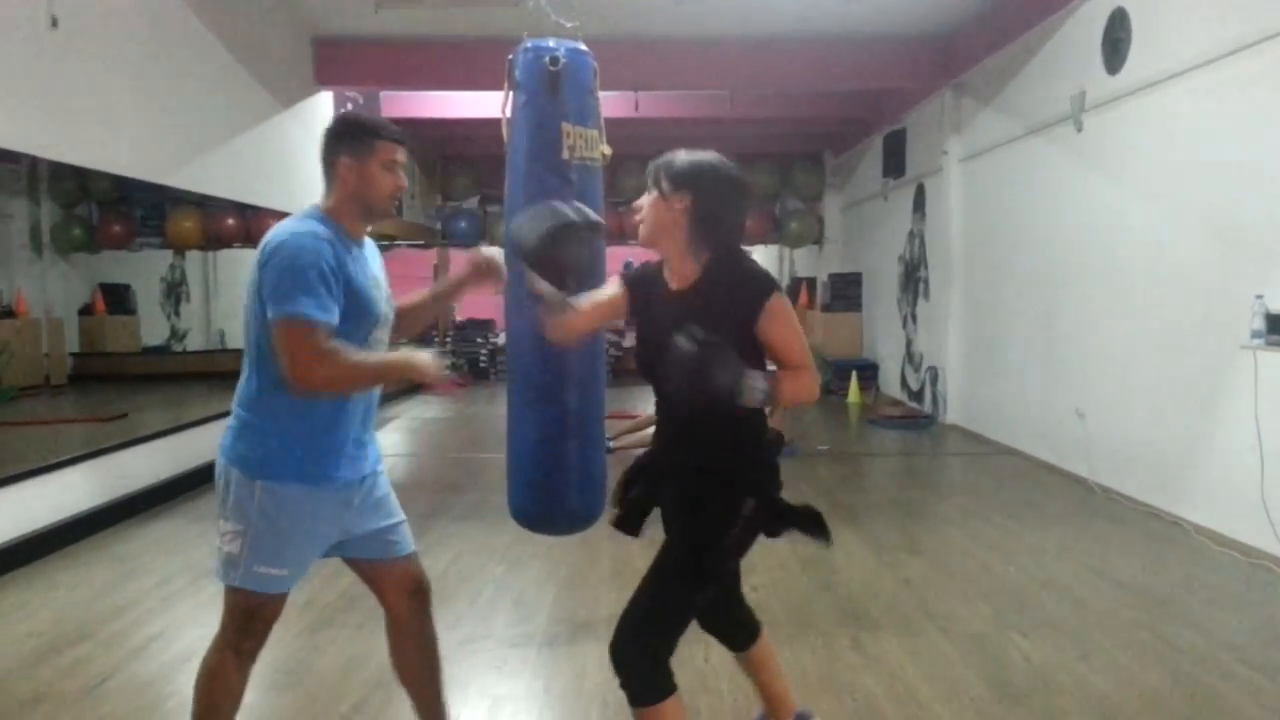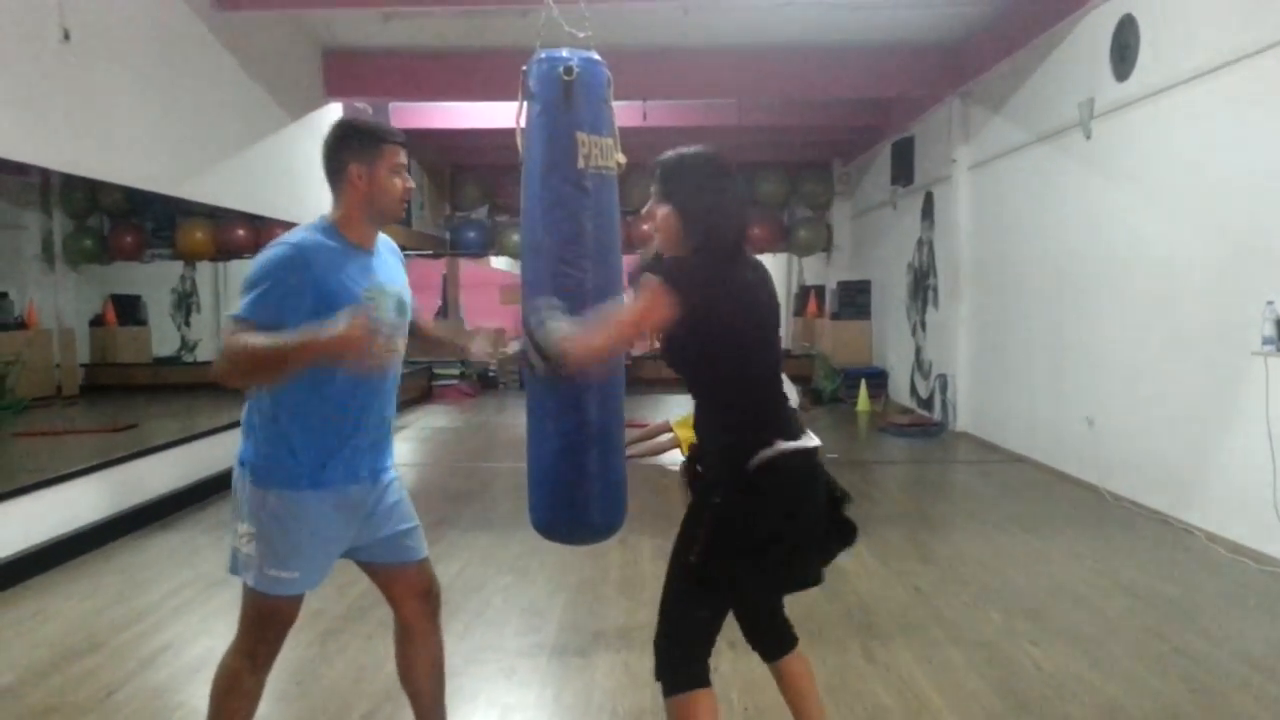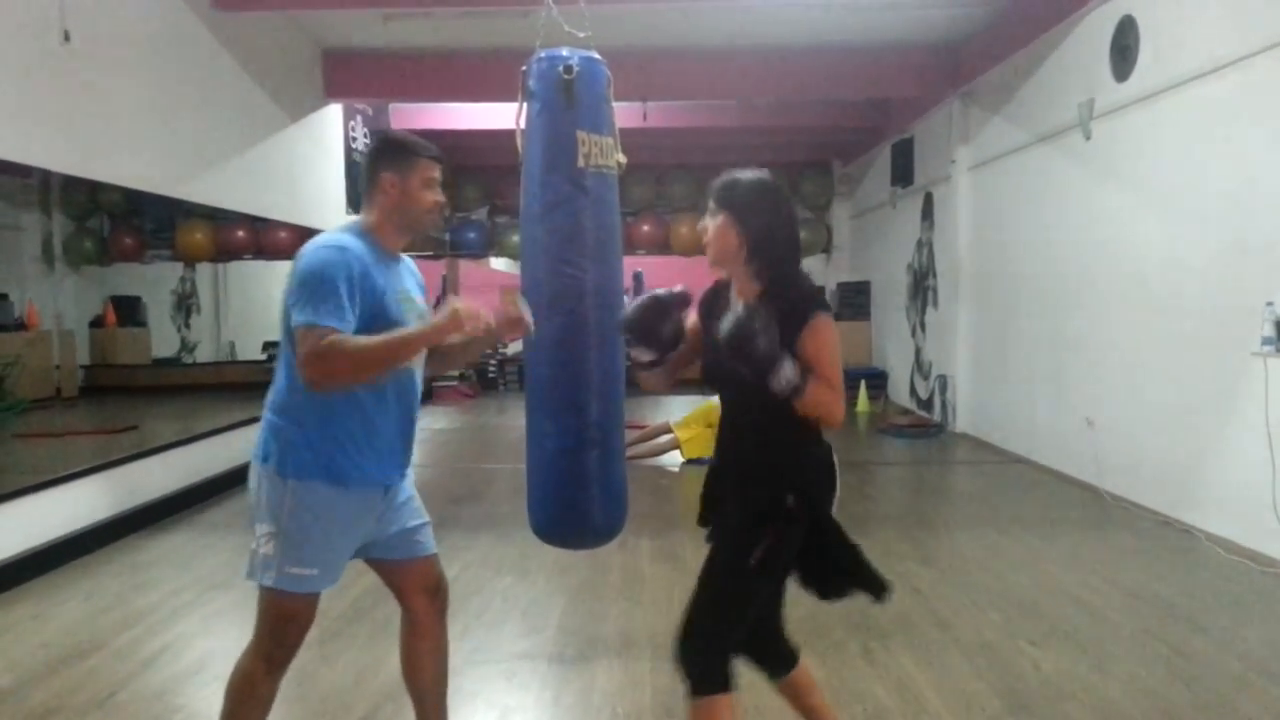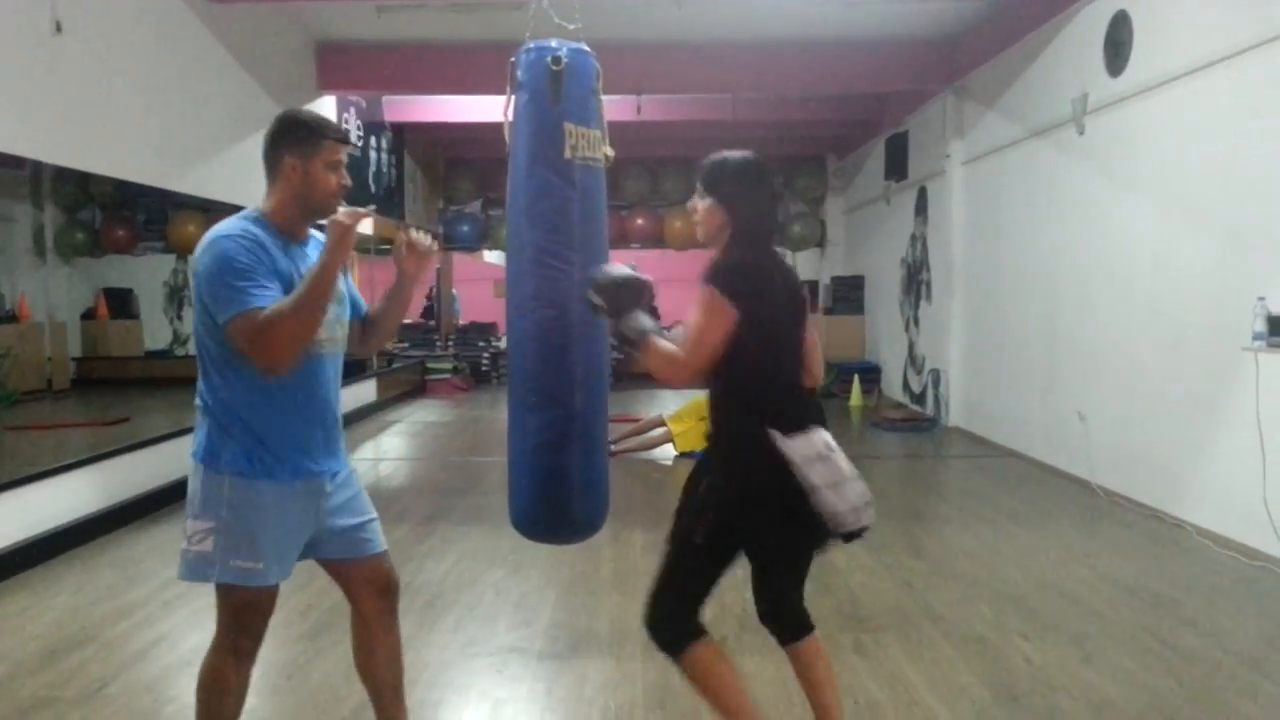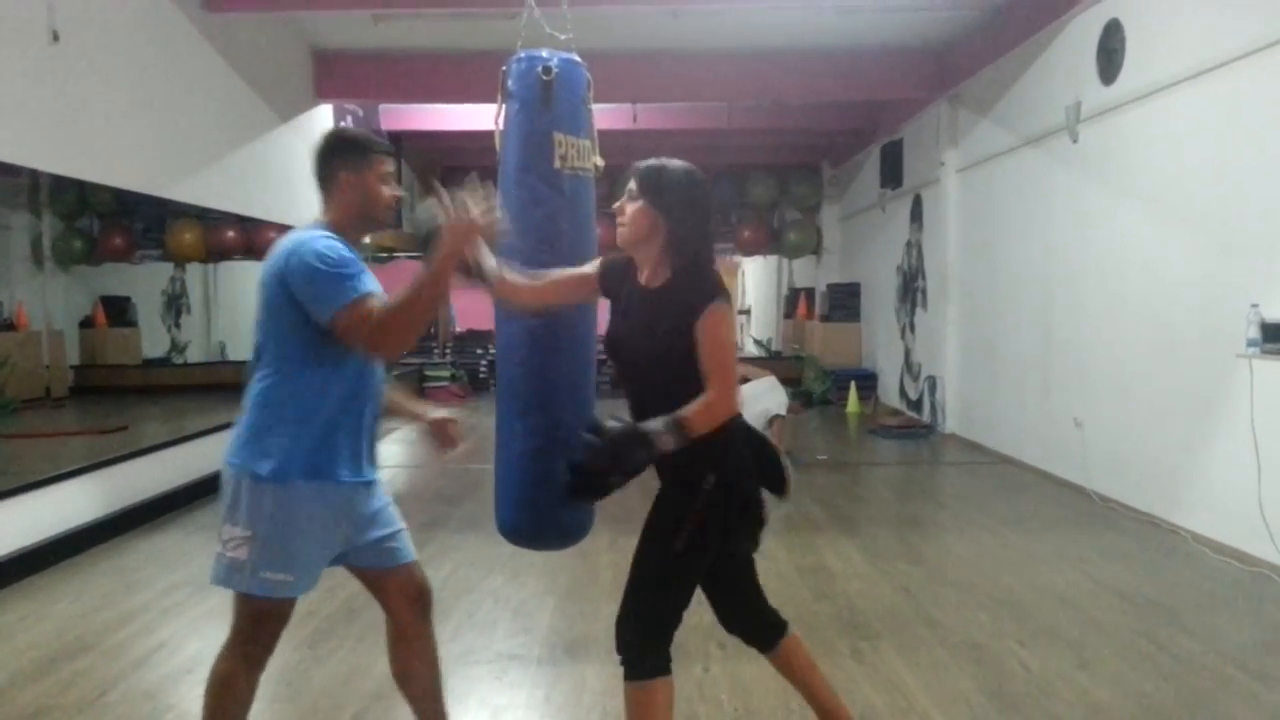
dt=0.5s
person 1, frame 1
left shoulder: (363, 247)
right shoulder: (298, 247)
left elbow: (383, 324)
right elbow: (309, 369)
left wrist: (456, 285)
right wrist: (406, 365)
left hip: (354, 468)
right hip: (278, 475)
left knee: (409, 593)
right knee: (244, 631)
person 1, frame 2
left shoulder: (387, 255)
right shoulder: (294, 259)
right elbow: (231, 363)
left wrist: (463, 341)
right wrist: (320, 344)
left hip: (372, 477)
right hip: (293, 482)
left knee: (420, 598)
right knee: (262, 637)
person 1, frame 3
left shoulder: (402, 268)
right shoulder: (332, 258)
left elbow: (414, 357)
right elbow: (321, 366)
left wrist: (482, 334)
right wrist: (431, 328)
left hip: (383, 476)
right hip: (308, 474)
left knee: (428, 597)
right knee: (280, 635)
person 1, frame 4
left shoulder: (323, 245)
right shoulder: (232, 247)
left elbow: (368, 340)
right elbow: (269, 353)
left wrist: (407, 278)
right wrist: (331, 262)
left hip: (326, 467)
right hip: (248, 475)
left knee: (377, 590)
right knee: (242, 630)
person 1, frame 5
left shoulder: (343, 259)
right shoulder: (311, 253)
right elbow: (389, 337)
left wrist: (420, 412)
right wrist: (448, 254)
left hip: (352, 475)
right hip: (283, 478)
left knee: (411, 598)
right knee: (255, 636)
person 2, frame 1
left shoulder: (751, 289)
right shoulder: (643, 285)
left elbow: (806, 382)
right elbow: (563, 327)
left wrist: (737, 383)
right wrist: (548, 287)
left hip: (734, 483)
right hip: (676, 475)
left knee: (637, 647)
right knee: (719, 610)
person 2, frame 2
left shoulder: (688, 279)
right shoulder: (745, 273)
left elbow: (587, 348)
left wrist: (543, 328)
left hip: (742, 475)
right hip: (779, 469)
left knee: (679, 643)
right knee: (761, 616)
person 2, frame 3
left shoulder: (801, 304)
right shoulder: (717, 301)
left elbow: (831, 410)
right elbow: (660, 377)
left wrist: (773, 366)
right wrist: (654, 346)
left hip: (788, 489)
right hip: (740, 483)
left knee: (702, 641)
right knee: (757, 634)
person 2, frame 4
left shoulder: (730, 277)
right shoulder: (781, 276)
left elbow: (680, 369)
right elbow: (811, 373)
left wrist: (630, 320)
left hip: (746, 462)
right hip: (797, 465)
left knee: (670, 614)
right knee: (781, 606)
person 2, frame 5
left shoulder: (701, 292)
right shoulder: (621, 277)
left elbow: (723, 401)
right elbow: (525, 294)
left wrist: (650, 437)
right wrist: (473, 252)
left hip: (710, 472)
right hip: (692, 470)
left knee: (642, 628)
right knee: (745, 610)
